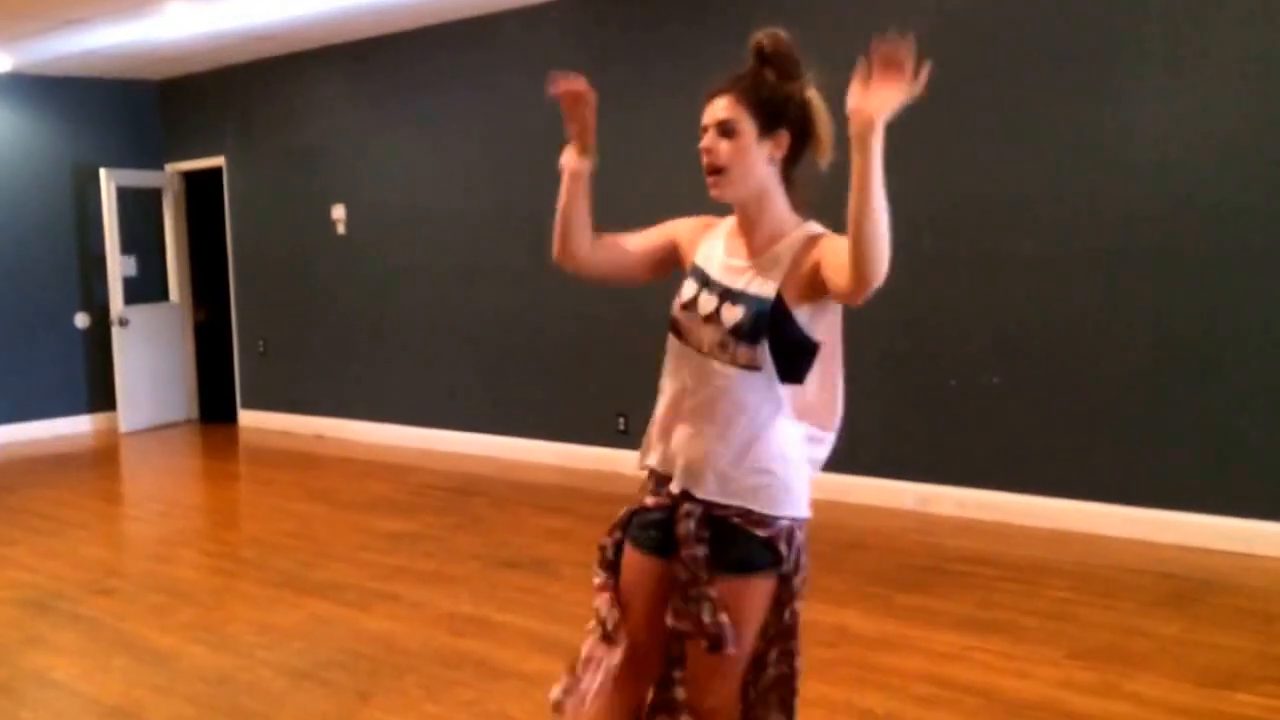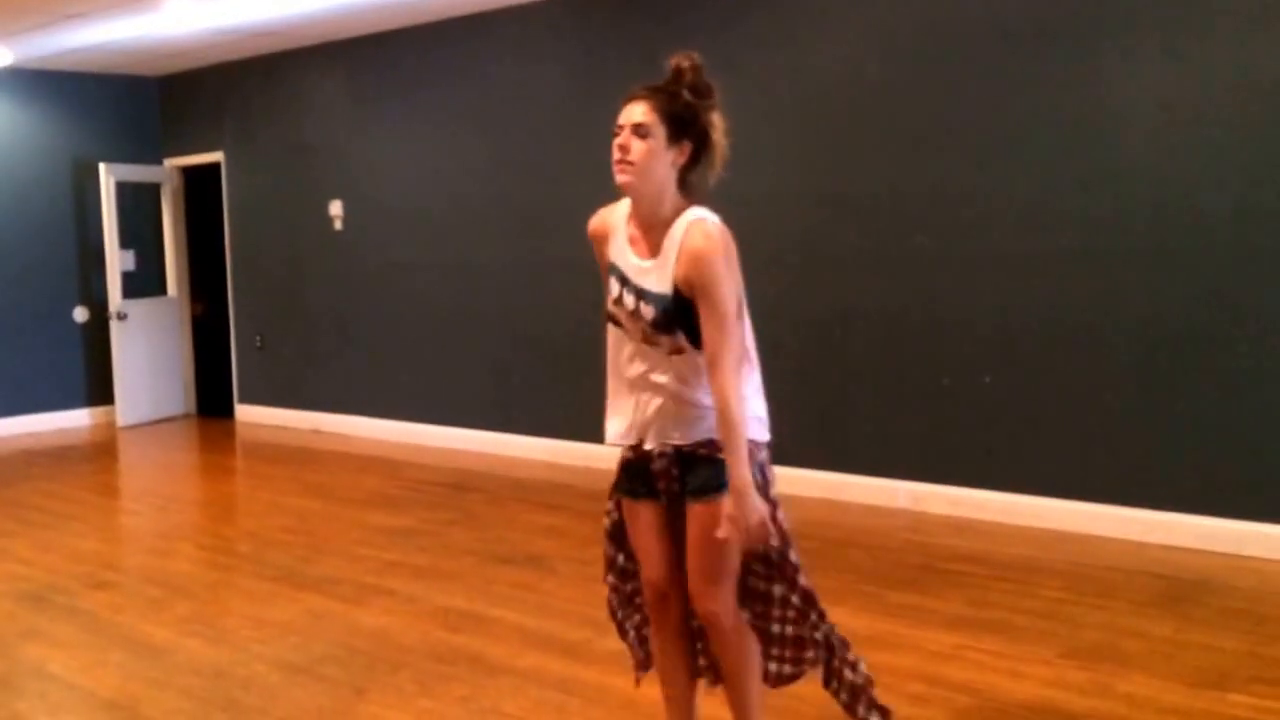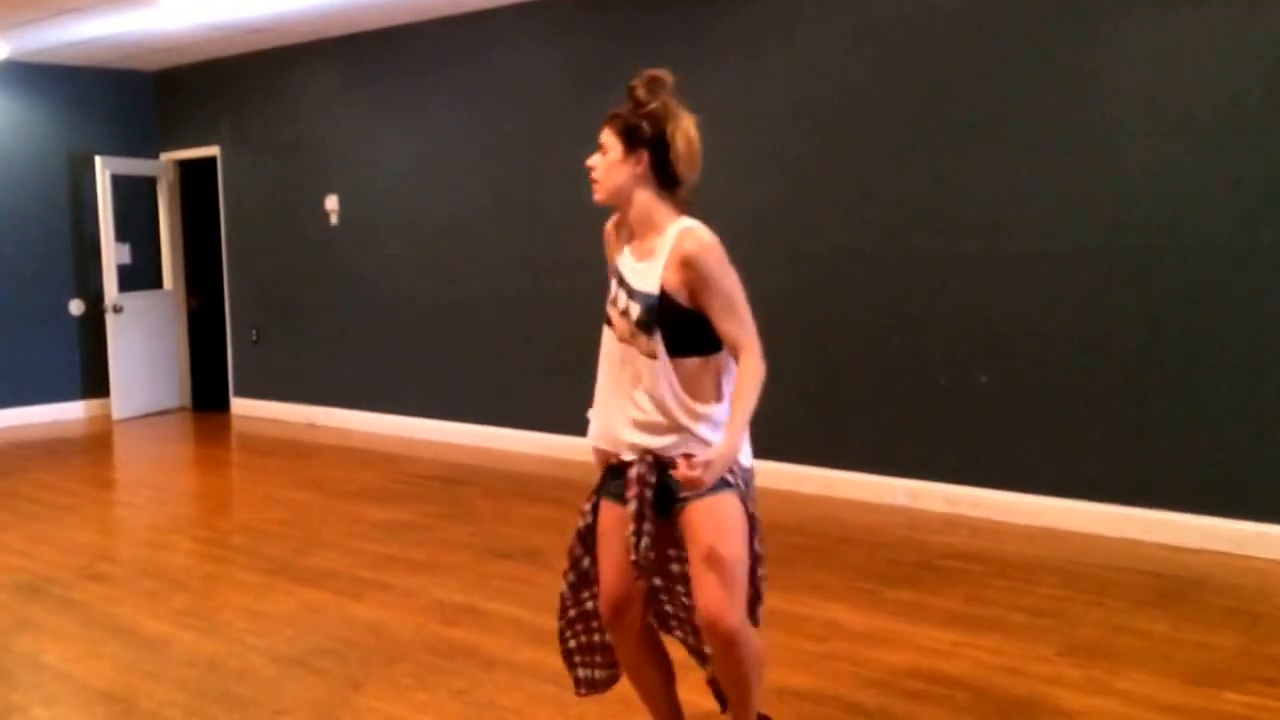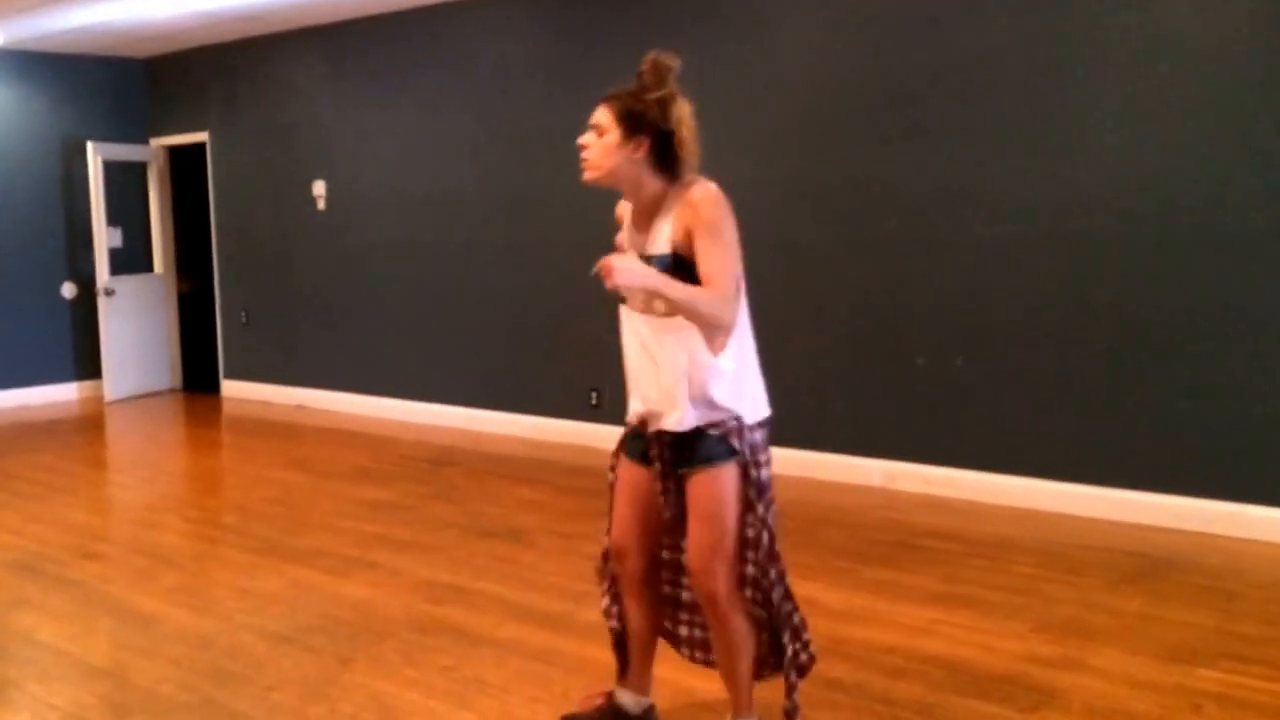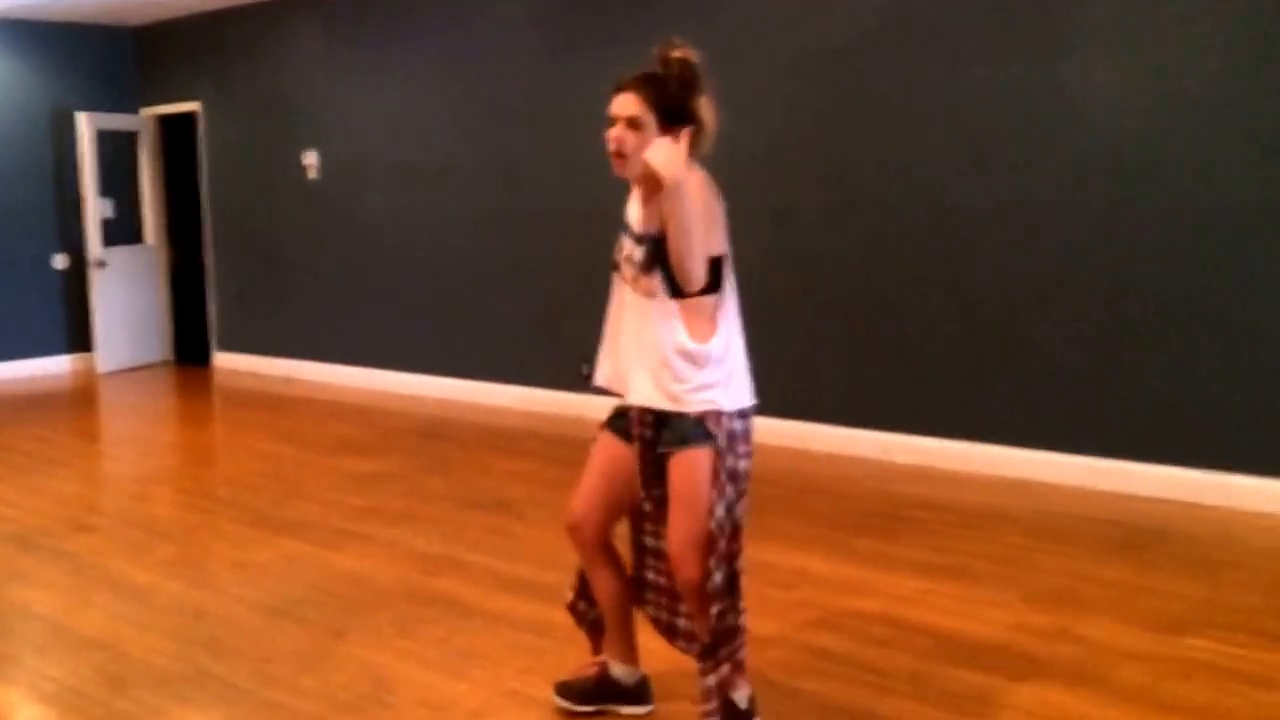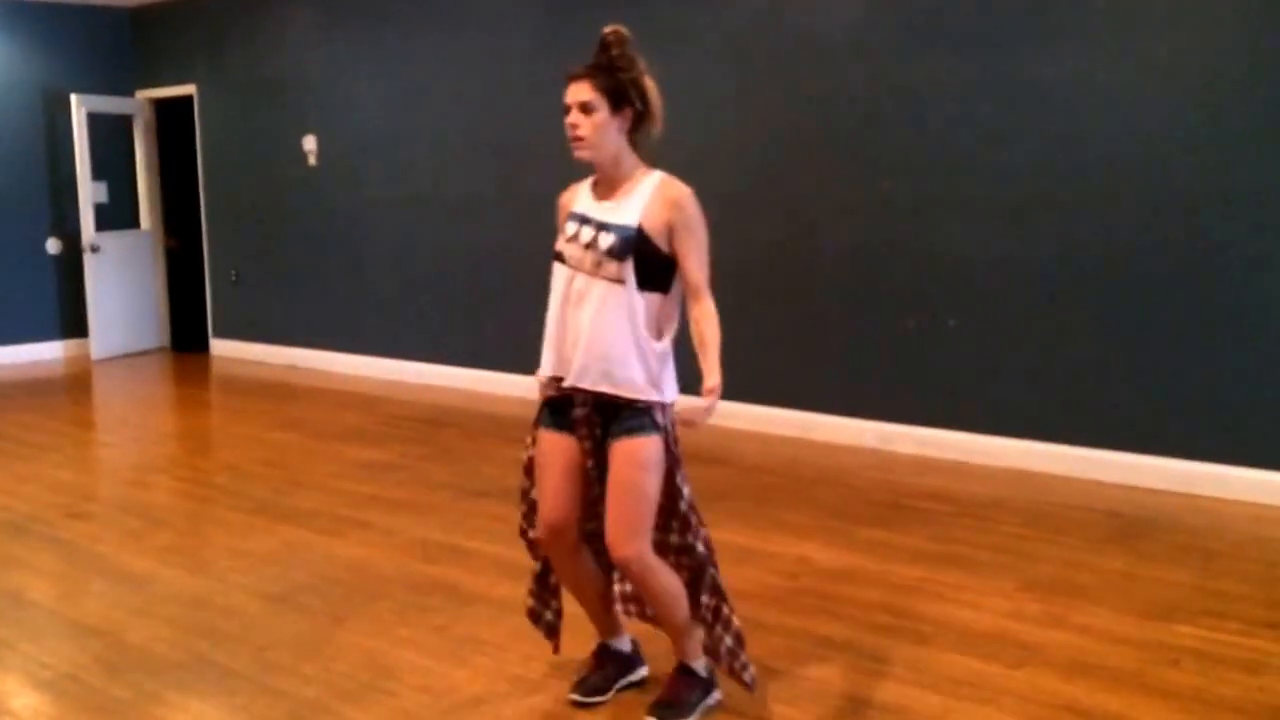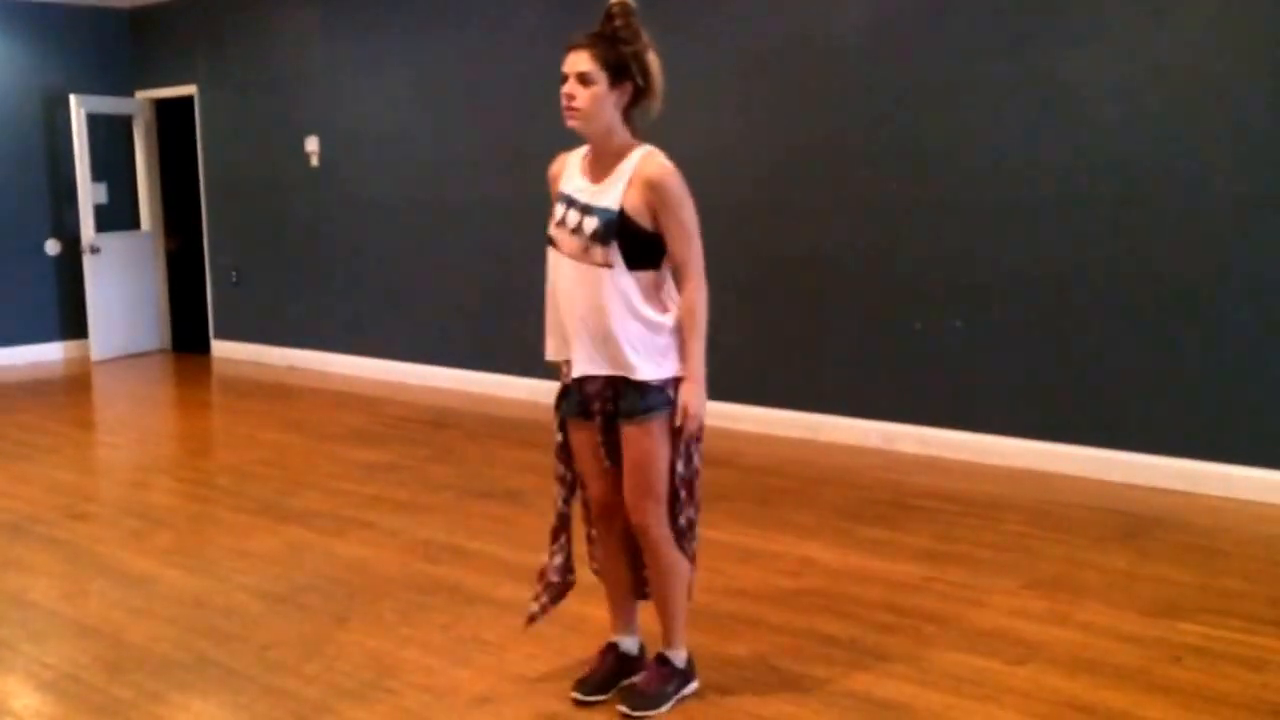
dt=0.7s
person 1, frame 1
left shoulder: (815, 254)
right shoulder: (696, 237)
left elbow: (862, 282)
right elbow: (578, 258)
left wrist: (866, 138)
right wrist: (580, 152)
left hip: (759, 500)
right hip: (670, 484)
right knee: (630, 655)
person 1, frame 2
left shoulder: (703, 241)
right shoulder: (605, 227)
left elbow: (726, 366)
left wrist: (742, 485)
left hip: (714, 442)
right hip: (643, 443)
left knee: (714, 603)
right knee: (655, 597)
person 1, frame 3
left shoulder: (693, 247)
right shoulder: (616, 234)
left elbow: (749, 353)
left wrist: (728, 440)
right wrist: (606, 422)
left hip: (701, 453)
right hip: (629, 451)
left knee: (718, 614)
right knee: (614, 604)
person 1, frame 4
left shoulder: (700, 201)
right shoulder: (624, 219)
left elbow: (720, 313)
left wrist: (648, 280)
left hip: (717, 418)
right hip: (653, 416)
left knee: (712, 580)
right knee: (626, 556)
person 1, frame 5
left shoulder: (690, 187)
right shoulder: (636, 194)
left elbow: (690, 276)
left wrist: (675, 174)
left hip: (705, 408)
right hip: (642, 401)
left knee: (690, 565)
right knee: (585, 525)
person 1, frame 6
left shoulder: (670, 198)
right shoulder: (571, 200)
left elbow: (699, 296)
left wrist: (712, 373)
right wrist: (551, 367)
left hip: (636, 397)
right hip: (568, 391)
left knee: (628, 549)
right knee: (551, 530)
right ankle: (618, 647)
person 1, frame 7
left shoulder: (654, 176)
right shoulder: (560, 168)
left elbow: (691, 278)
left wrist: (693, 375)
left hip: (646, 374)
right hip: (583, 369)
left knee: (647, 518)
right knee: (598, 511)
left ankle: (676, 660)
right ankle: (622, 644)
